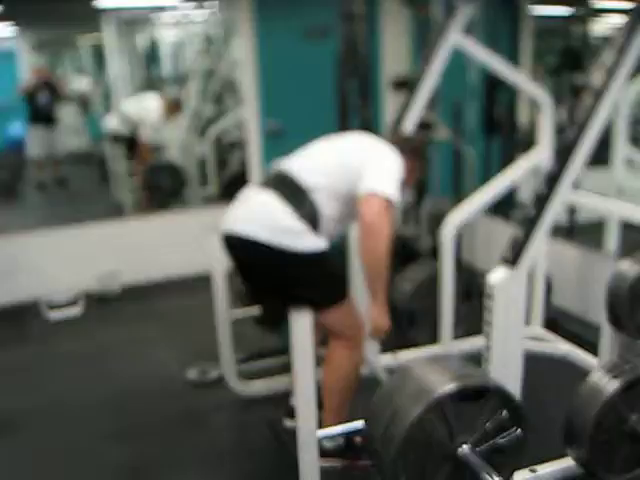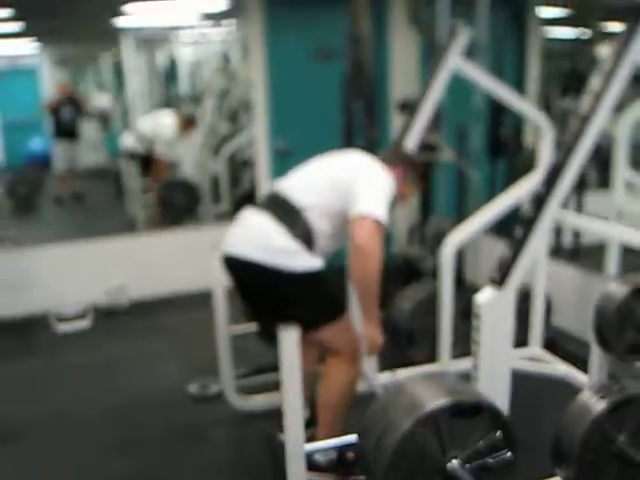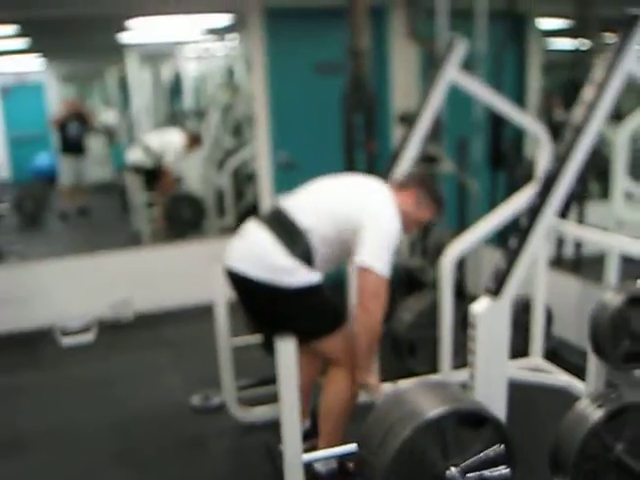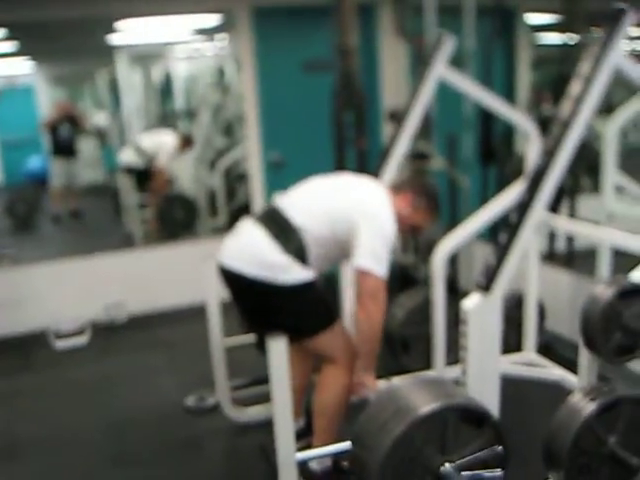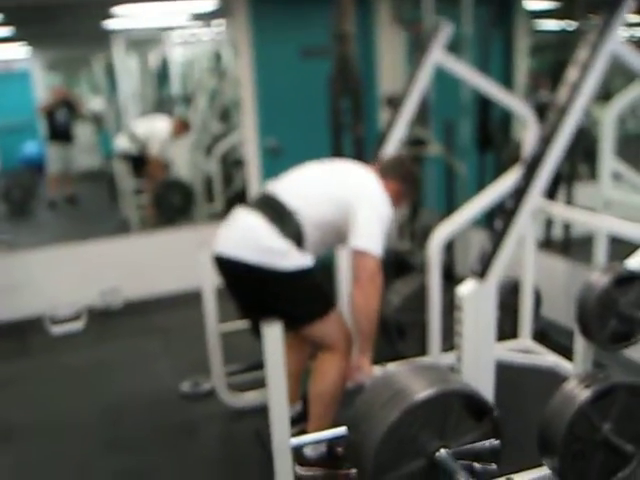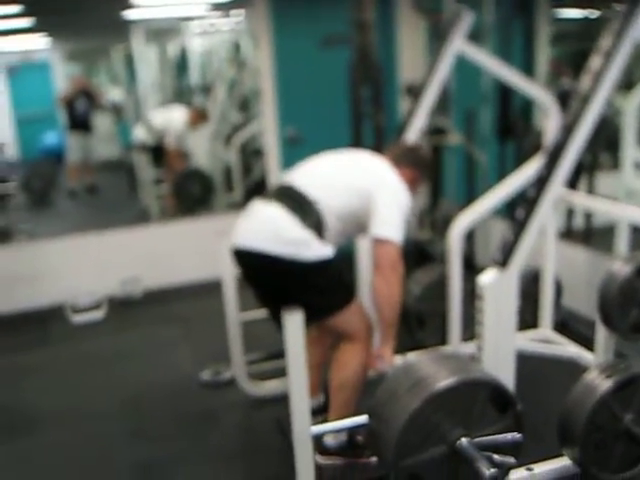
dt=0.4s
person 1, frame 1
left shoulder: (358, 147)
right shoulder: (388, 160)
right elbow: (375, 222)
right wrist: (379, 304)
left hip: (240, 224)
right hip: (281, 236)
right knee: (348, 334)
right ankle: (331, 441)
person 1, frame 2
left shoulder: (352, 164)
right shoulder: (378, 177)
right elbow: (365, 245)
right wrist: (372, 322)
left hip: (239, 245)
right hip: (277, 256)
left knee: (309, 333)
right knee: (344, 350)
person 1, frame 3
left shoulder: (368, 188)
right shoulder: (384, 216)
right elbow: (370, 300)
right wrist: (365, 371)
left hip: (243, 255)
right hip: (274, 269)
left knee: (312, 342)
right knee: (344, 359)
left ankle: (299, 432)
person 1, frame 4
left shoulder: (361, 188)
right shoulder: (380, 215)
right elbow: (370, 300)
right wrist: (366, 373)
left hip: (236, 254)
right hip: (269, 268)
left knee: (303, 341)
right knee: (340, 356)
person 1, frame 5
left shoulder: (344, 171)
right shoulder: (374, 199)
right elbow: (367, 281)
right wrist: (364, 356)
left hip: (229, 244)
right hip: (268, 255)
left knee: (298, 329)
right knee: (336, 344)
right ankle: (314, 452)
person 1, frame 6
left shoulder: (351, 161)
right shoulder: (392, 187)
right elbow: (387, 269)
right wrist: (387, 345)
left hip: (247, 238)
right hip: (289, 247)
left knee: (319, 321)
right knee: (356, 334)
left ankle: (311, 410)
right ankle: (335, 441)
